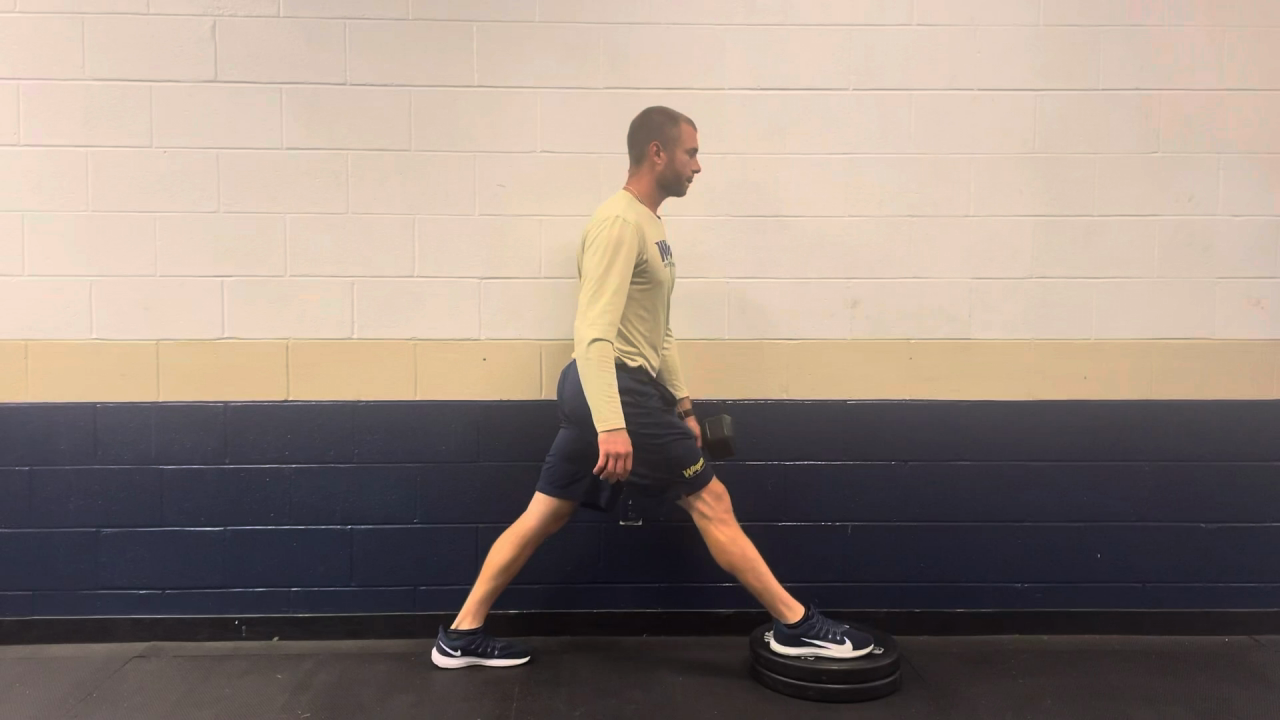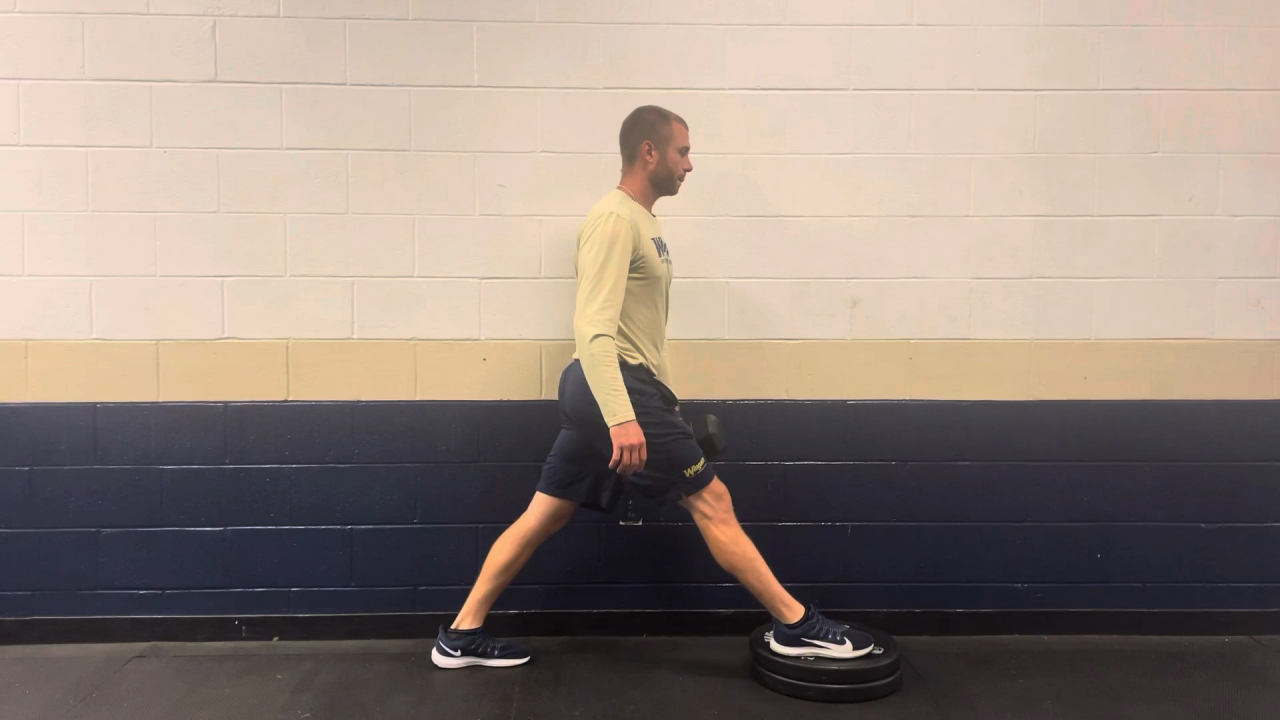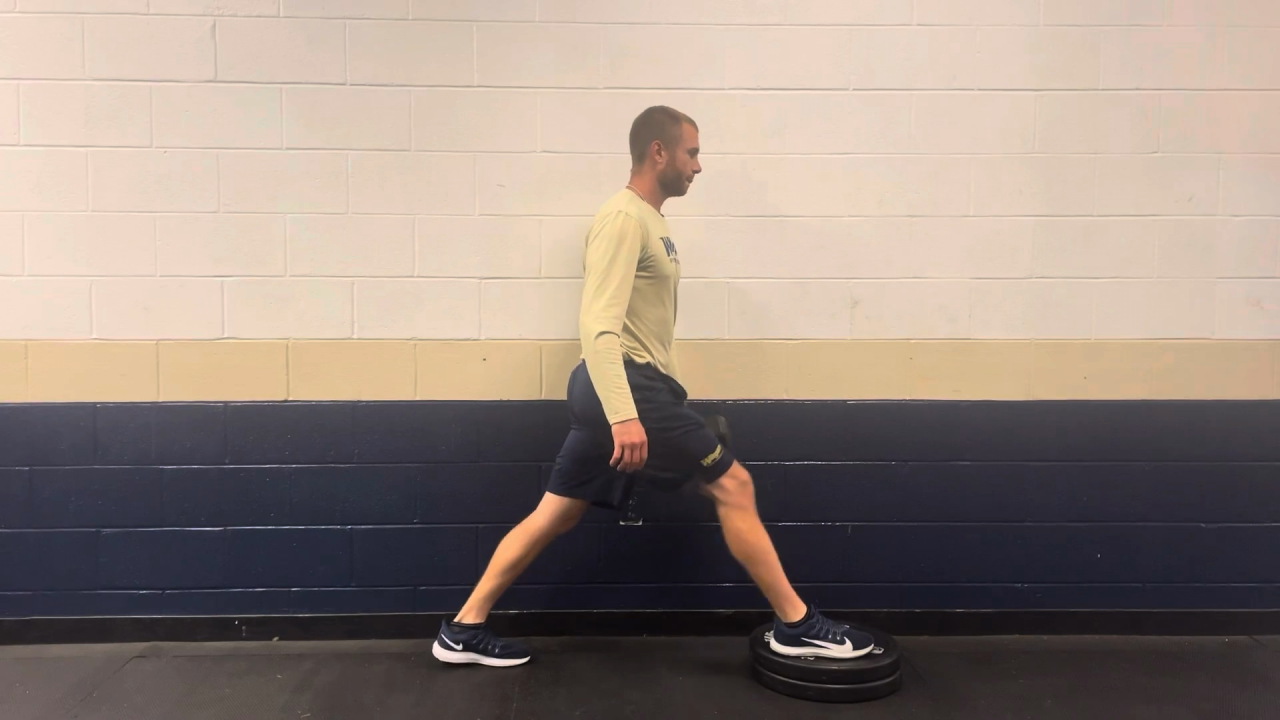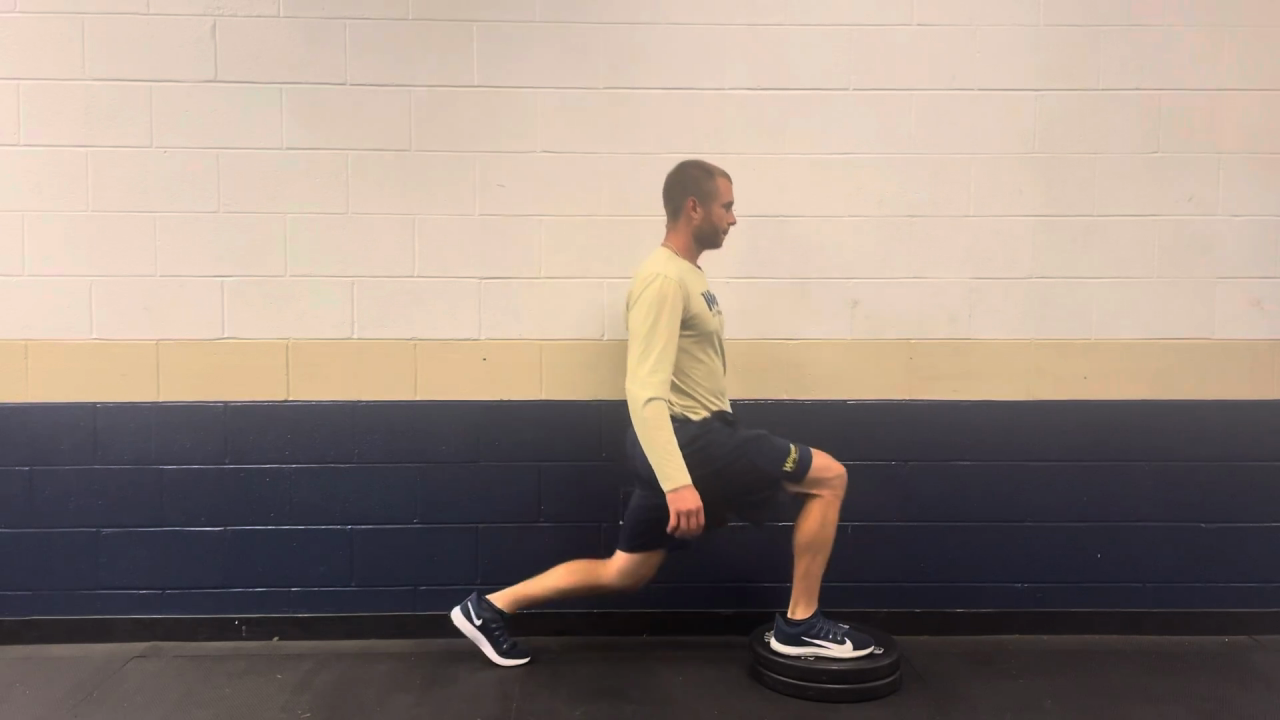
dt=0.5s
person 1, frame 1
left shoulder: (647, 223)
right shoulder: (620, 224)
left elbow: (656, 330)
right elbow: (594, 332)
left wrist: (682, 404)
right wrist: (611, 425)
left hip: (598, 391)
right hip: (615, 389)
left knee: (544, 514)
right knee: (711, 501)
left ankle: (462, 634)
right ankle: (797, 625)
person 1, frame 2
left shoulder: (640, 221)
right shoulder: (616, 219)
right elbow: (594, 329)
left wrist: (667, 404)
right wrist: (623, 417)
left hip: (597, 390)
right hip: (617, 389)
left knee: (545, 514)
right knee: (712, 500)
left ankle: (462, 634)
right ankle: (797, 625)
person 1, frame 3
left shoulder: (647, 220)
right shoulder: (624, 218)
right elbow: (599, 326)
right wrist: (625, 414)
left hip: (610, 389)
right hip: (625, 386)
left knee: (555, 513)
right knee: (734, 487)
left ankle: (465, 628)
right ankle: (797, 626)
person 1, frame 4
left shoulder: (684, 273)
right shoulder: (664, 279)
right elbow: (645, 392)
right wrist: (678, 482)
left hip: (685, 435)
right hip: (688, 438)
left knee: (625, 572)
right knee: (829, 478)
left ankle: (490, 608)
right ankle: (800, 623)
